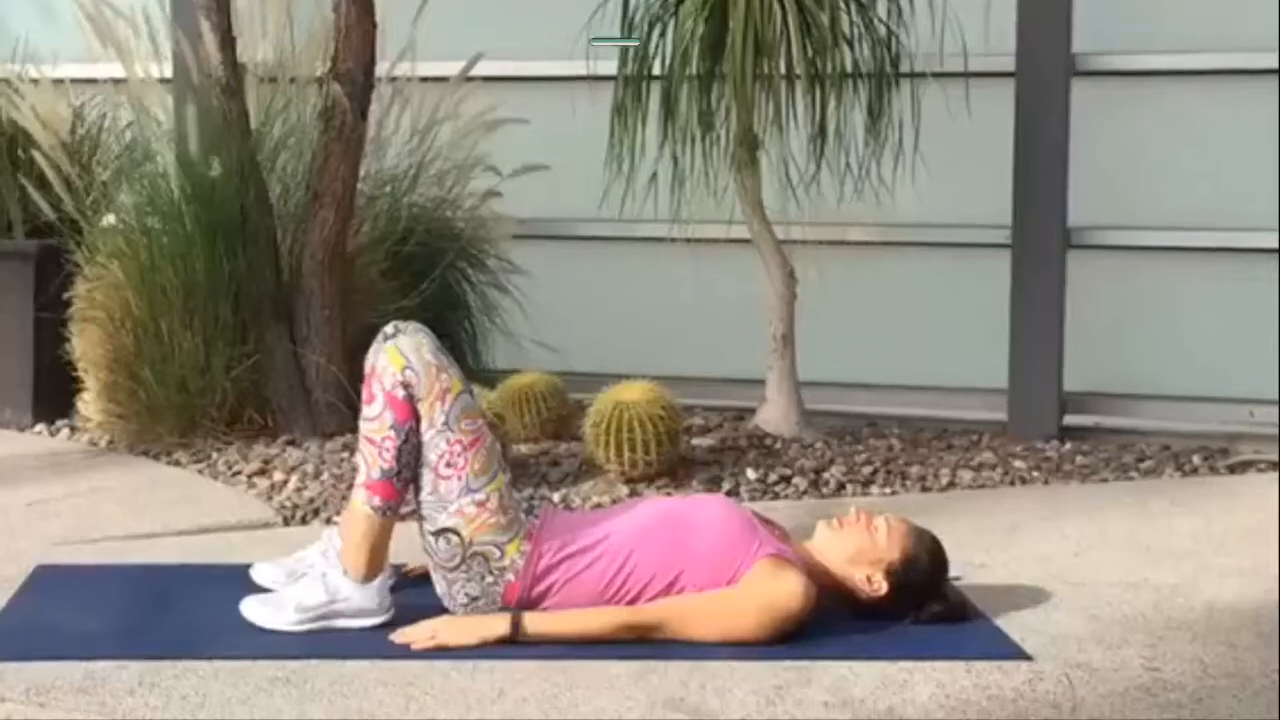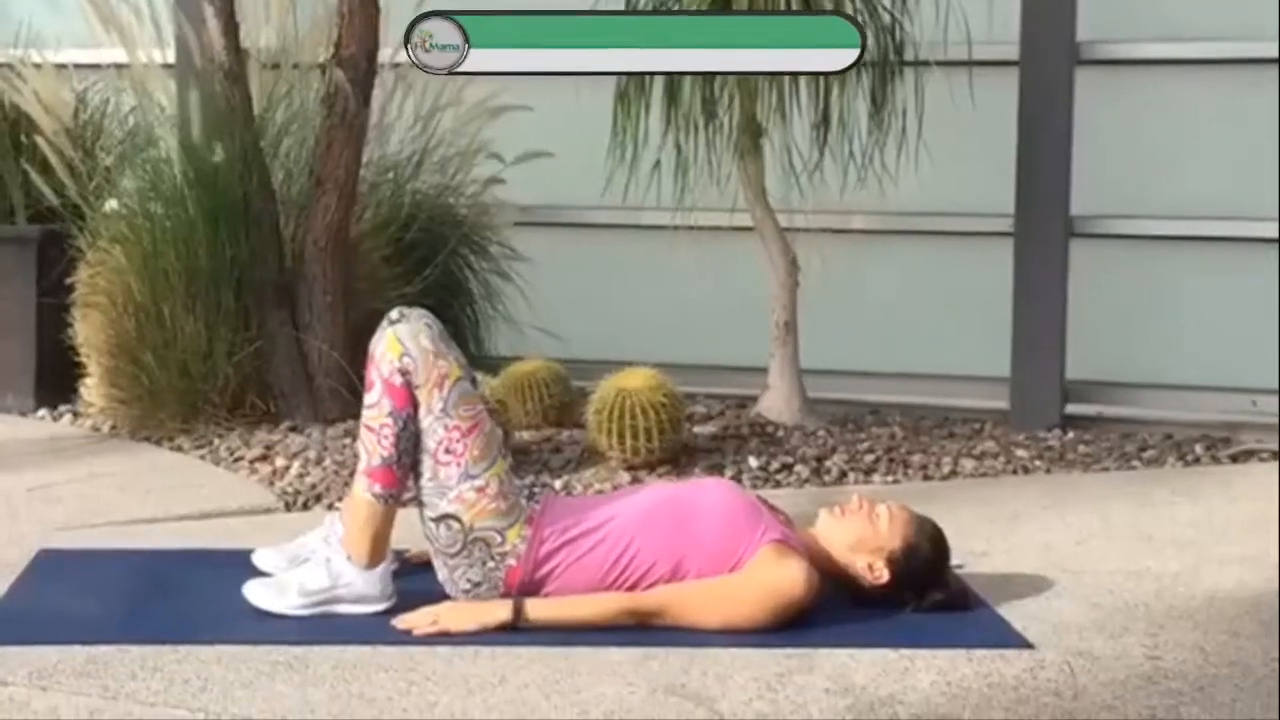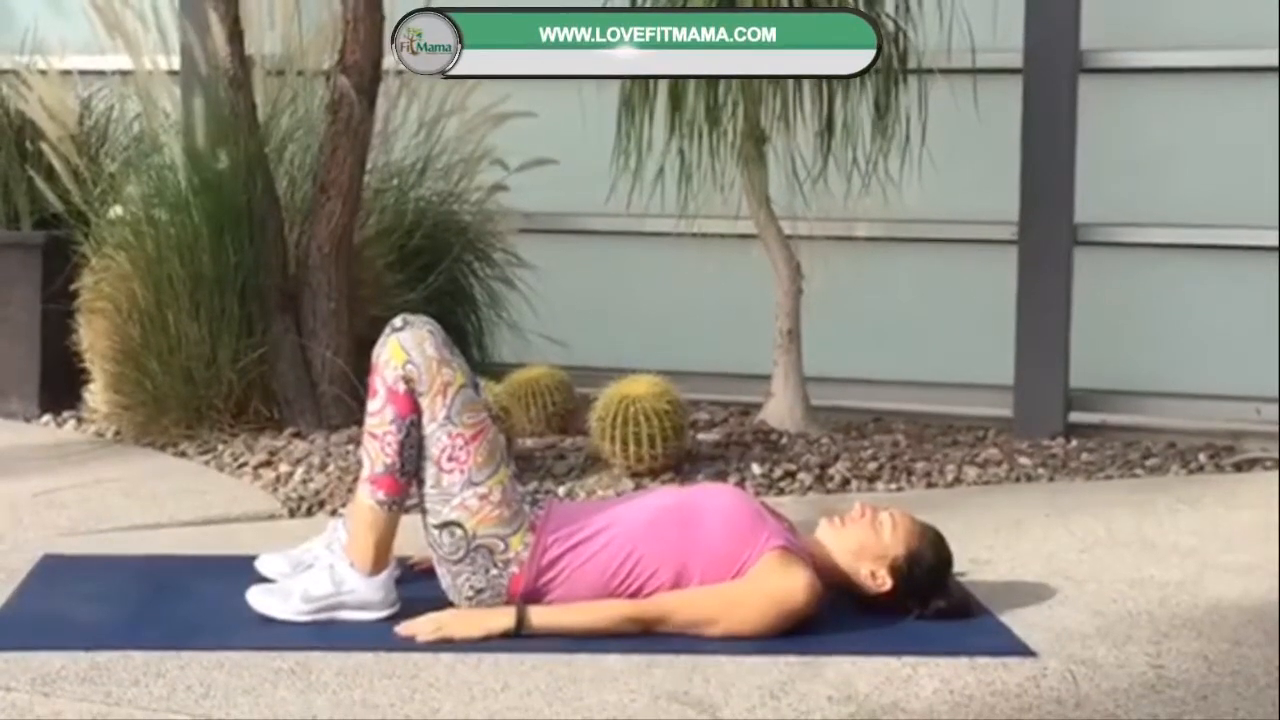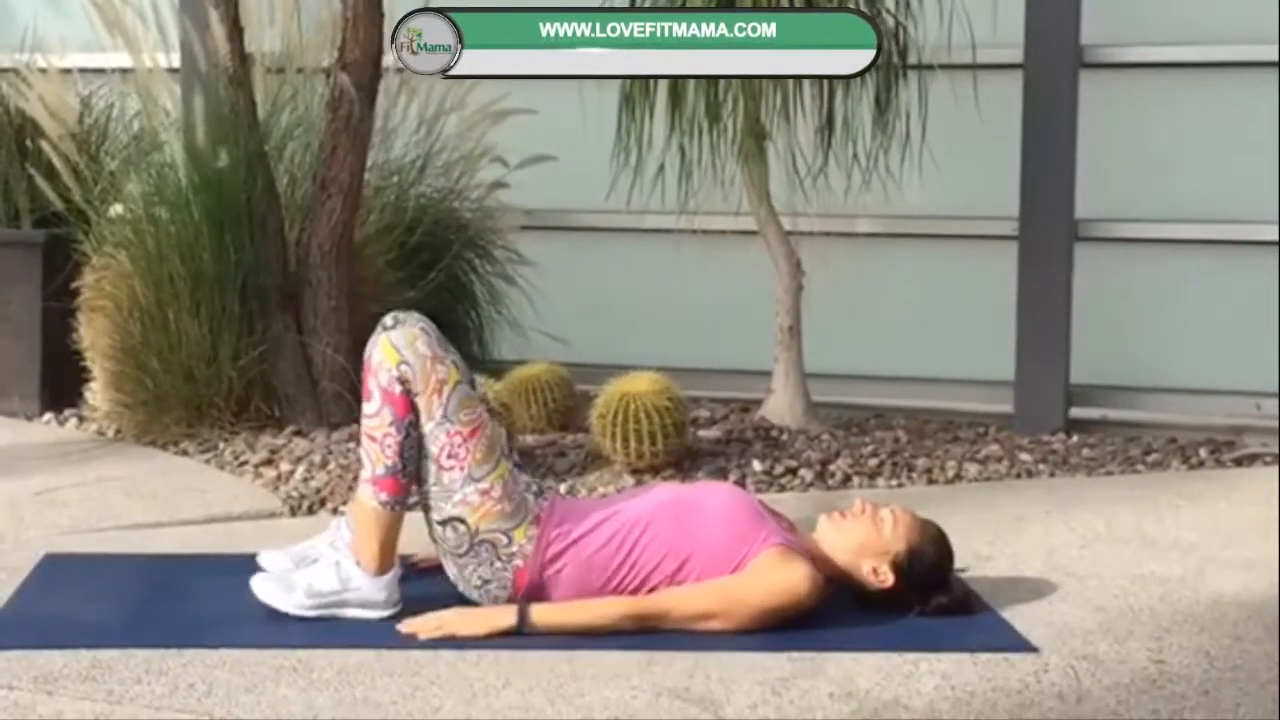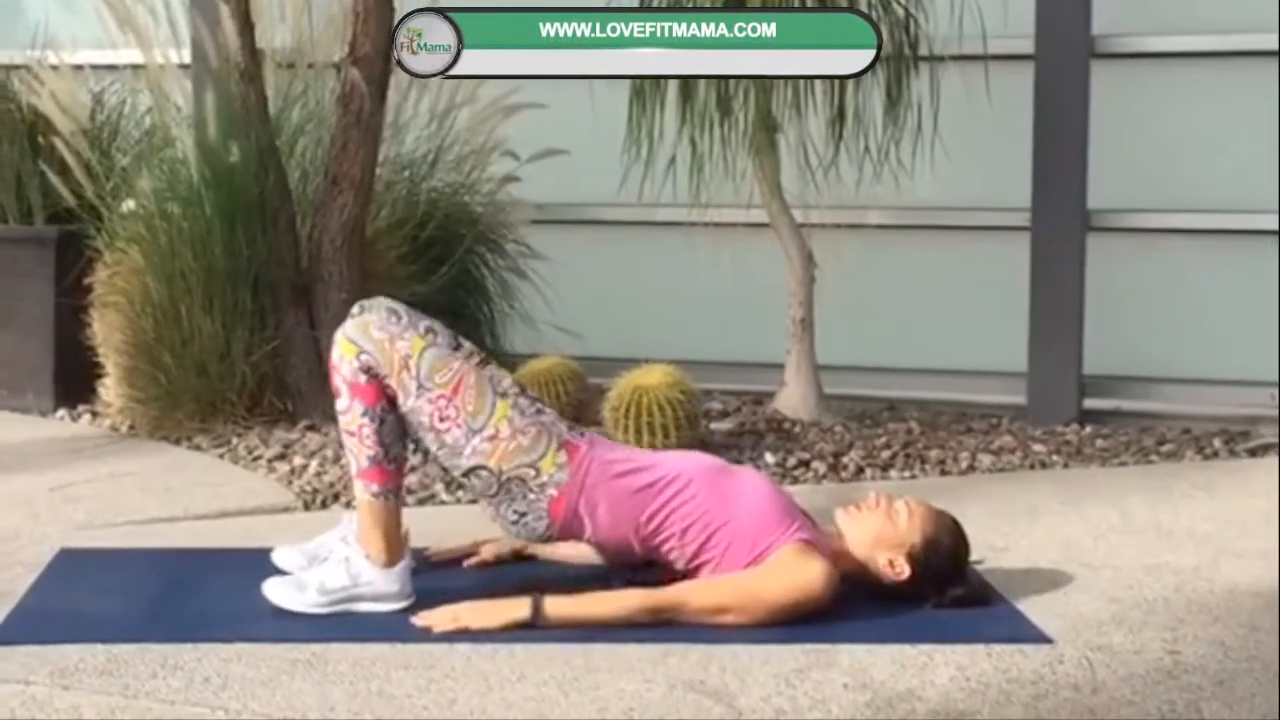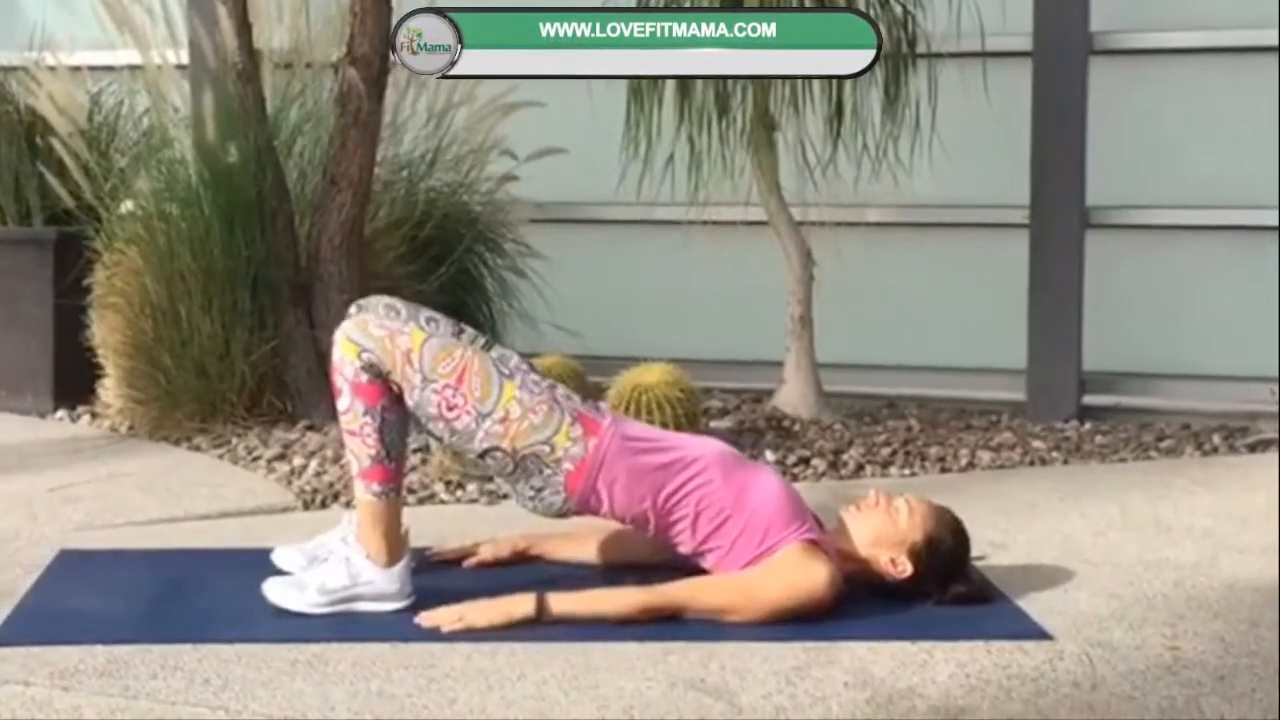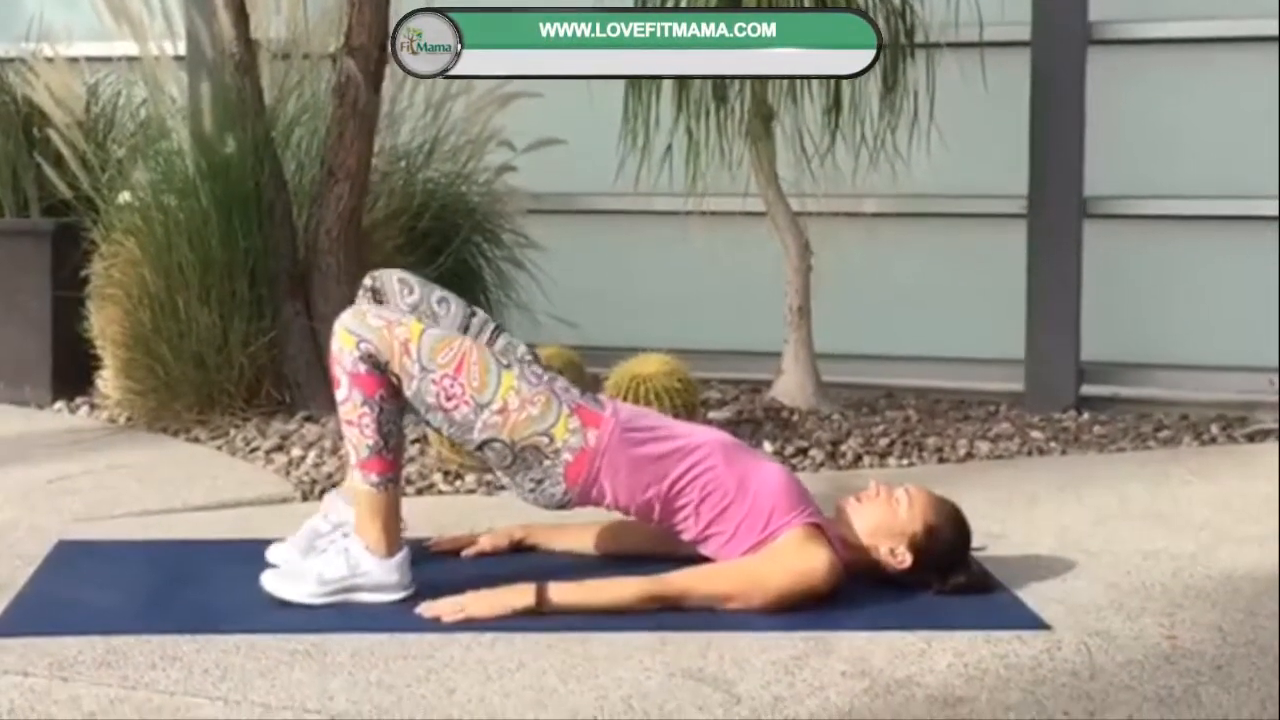
dt=0.7s
person 1, frame 1
left shoulder: (787, 592)
right shoulder: (775, 549)
left elbow: (642, 622)
left wrist: (498, 625)
left hip: (502, 576)
right hip: (530, 548)
left knee: (409, 355)
right knee: (409, 352)
left ankle: (353, 586)
right ankle: (348, 549)
person 1, frame 2
left shoulder: (789, 579)
right shoulder: (776, 535)
left elbow: (643, 608)
left wrist: (498, 611)
left hip: (506, 561)
right hip: (534, 530)
left knee: (408, 339)
right knee: (410, 339)
left ankle: (355, 571)
right ankle: (349, 535)
person 1, frame 3
left shoulder: (793, 587)
right shoulder: (780, 544)
left elbow: (647, 615)
left wrist: (502, 618)
left hip: (506, 567)
right hip: (533, 539)
left knee: (413, 344)
right knee: (416, 349)
left ankle: (358, 578)
right ankle: (351, 542)
person 1, frame 4
left shoulder: (793, 580)
right shoulder: (781, 542)
left elbow: (646, 613)
left wrist: (501, 618)
left hip: (515, 559)
right hip: (542, 528)
left knee: (403, 341)
right knee: (409, 344)
left ankle: (363, 576)
right ankle: (354, 540)
person 1, frame 5
left shoulder: (809, 578)
right shoulder: (796, 541)
left elbow: (664, 605)
left wrist: (517, 609)
left hip: (553, 484)
right hip: (572, 477)
left knee: (368, 334)
right knee: (383, 330)
left ankle: (374, 569)
right ankle: (365, 538)
person 1, frame 6
left shoulder: (811, 578)
right shoulder: (801, 543)
left elbow: (662, 601)
right elbow: (657, 537)
left wrist: (521, 605)
right wrist: (522, 544)
left hip: (572, 457)
right hip: (590, 438)
left knee: (364, 338)
right knee: (378, 321)
left ankle: (375, 568)
right ankle: (367, 535)
person 1, frame 7
left shoulder: (812, 565)
right shoulder: (805, 531)
left elbow: (664, 591)
right elbow: (660, 532)
left wrist: (524, 596)
right wrist: (518, 536)
left hip: (572, 449)
right hip: (587, 425)
left knee: (361, 332)
right knee: (389, 290)
left ankle: (374, 560)
right ankle: (355, 513)
